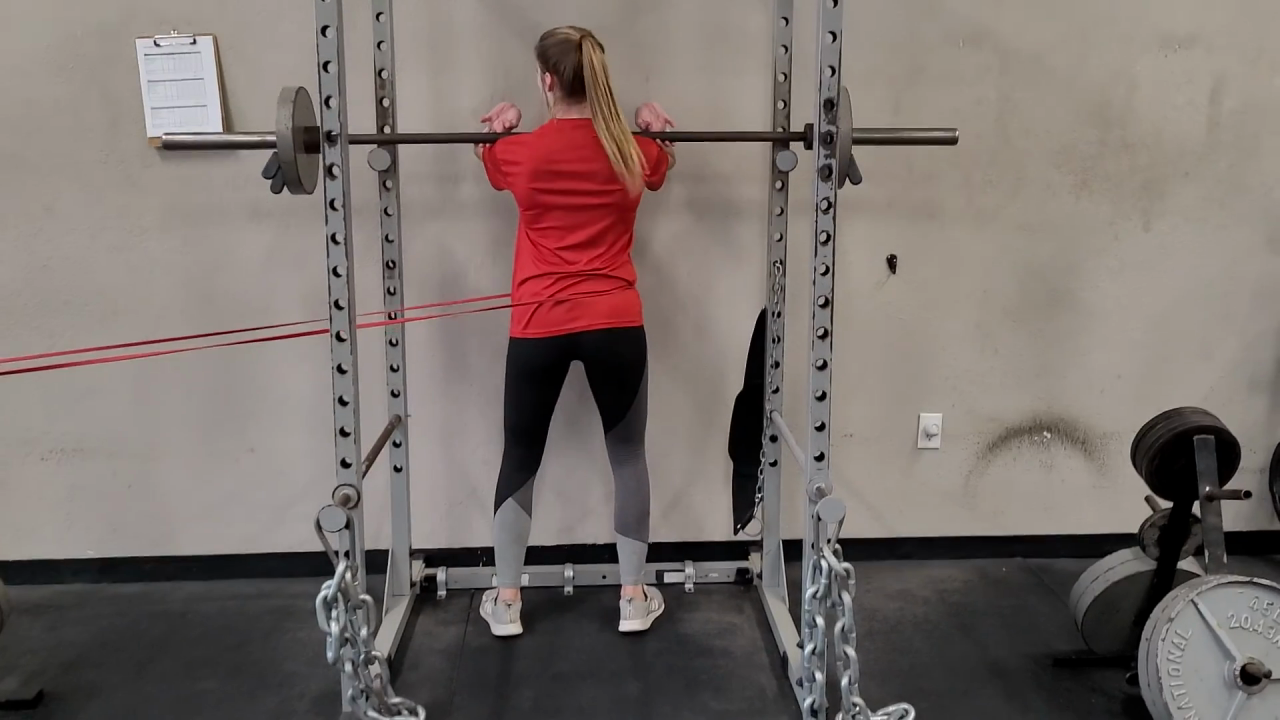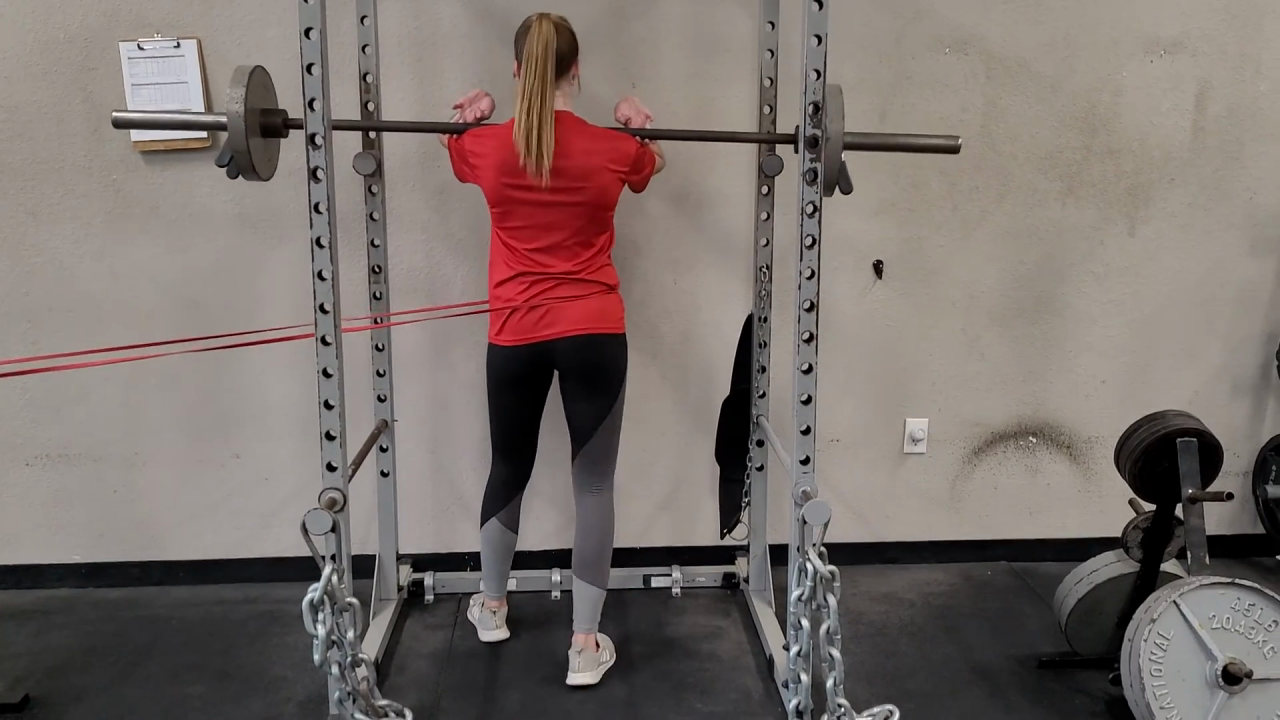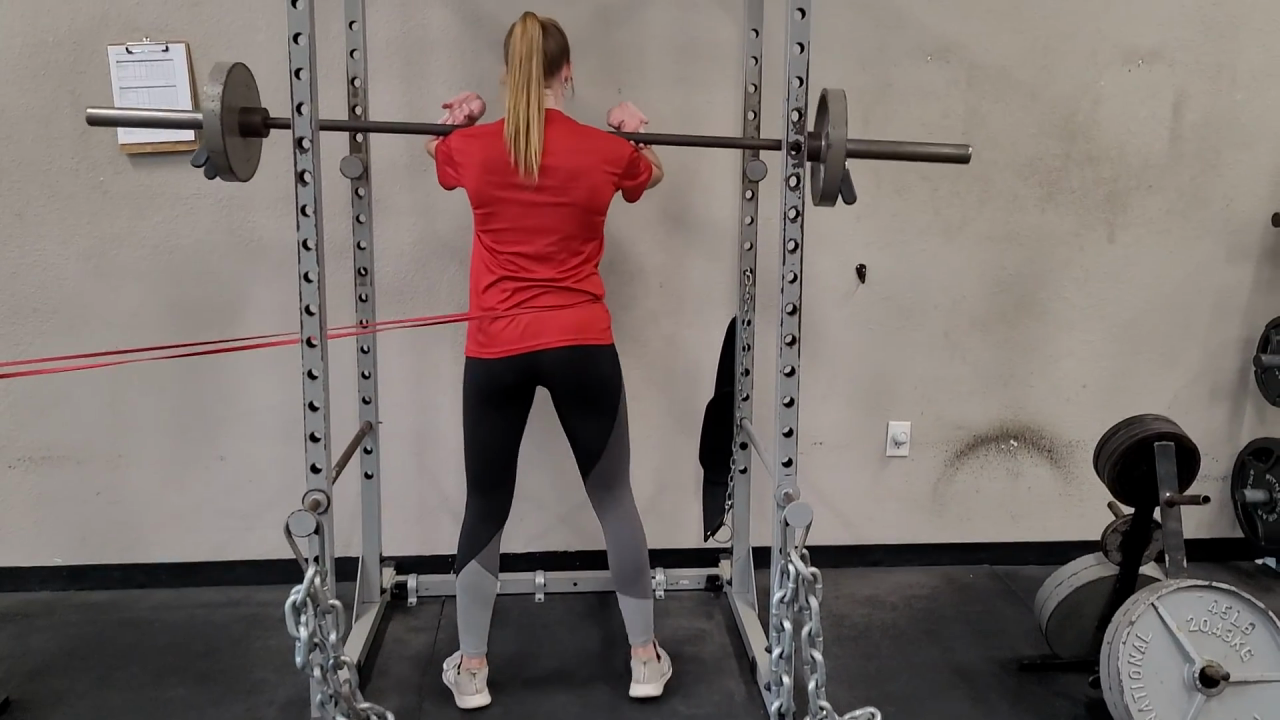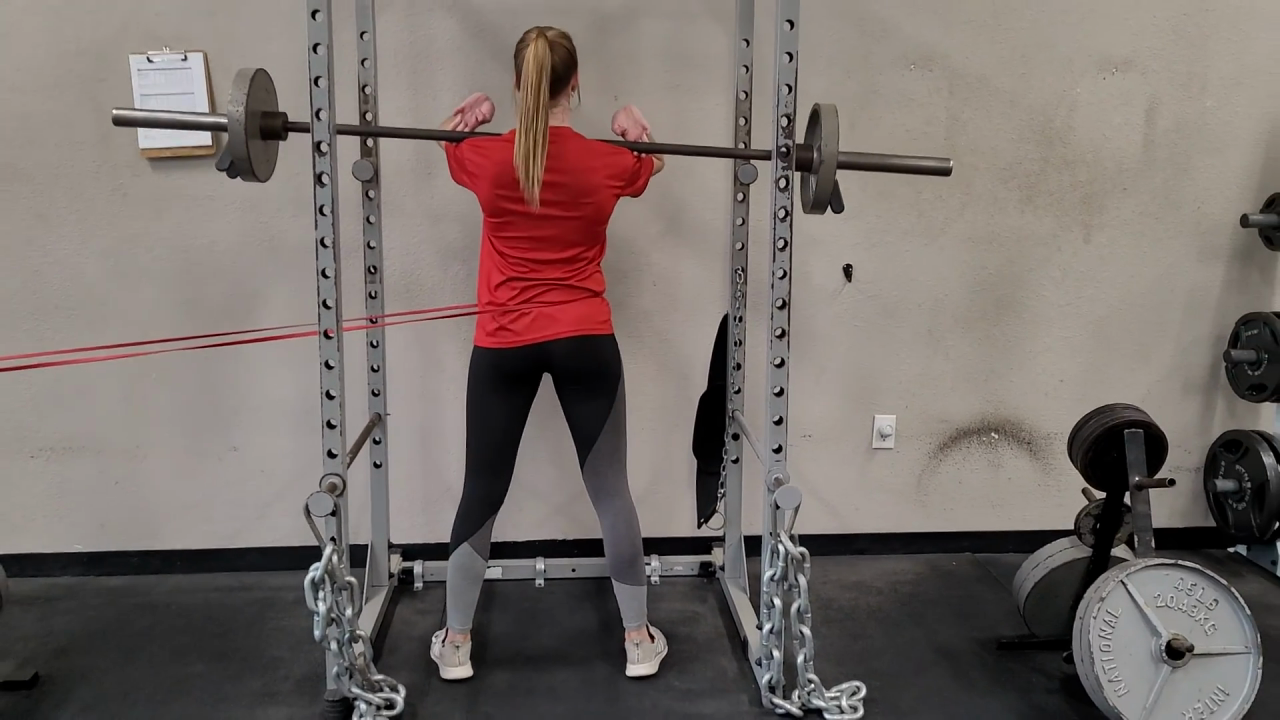
dt=1s
person 1, frame 1
left shoulder: (519, 153)
right shoulder: (635, 154)
left elbow: (488, 159)
right elbow: (662, 166)
left hip: (539, 328)
right hip: (616, 324)
left knee: (520, 460)
right knee: (627, 455)
left ankle: (505, 600)
right ankle: (633, 596)
person 1, frame 2
left shoulder: (487, 147)
right shoulder: (614, 149)
left elbow: (459, 153)
right elbow: (650, 166)
left hip: (516, 336)
right hip: (595, 333)
left knee: (508, 472)
right knee: (593, 485)
left ankle: (492, 607)
right ankle: (584, 644)
person 1, frame 3
left shoulder: (469, 148)
right shoulder: (605, 151)
left elbow: (440, 155)
right elbow: (651, 175)
left hip: (497, 351)
right hip: (582, 347)
left knee: (486, 508)
right knee: (613, 499)
left ankle: (471, 668)
right ankle: (645, 659)
person 1, frame 4
left shoulder: (485, 159)
right shoulder: (610, 163)
left elbow: (451, 143)
right elbow: (649, 164)
left wrist: (468, 118)
left hip: (504, 347)
right hip: (586, 343)
left knee: (482, 493)
right knee: (610, 490)
left ankle: (455, 643)
right ankle: (639, 639)
